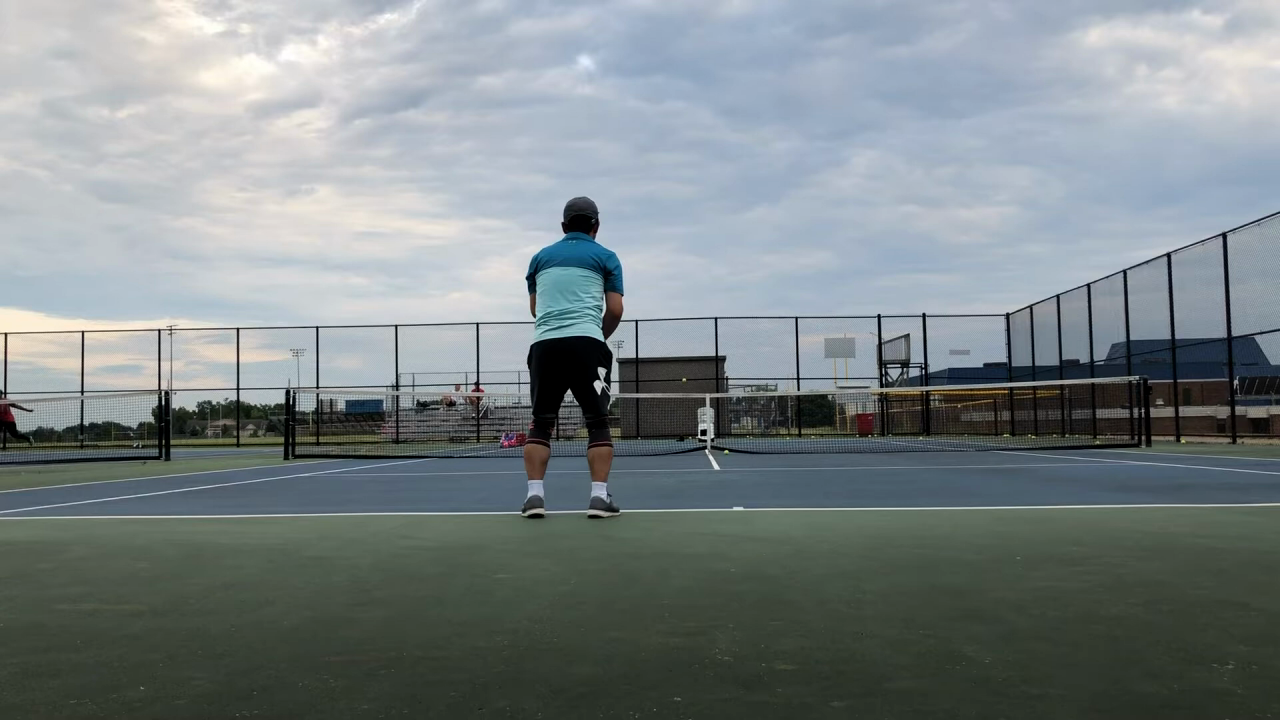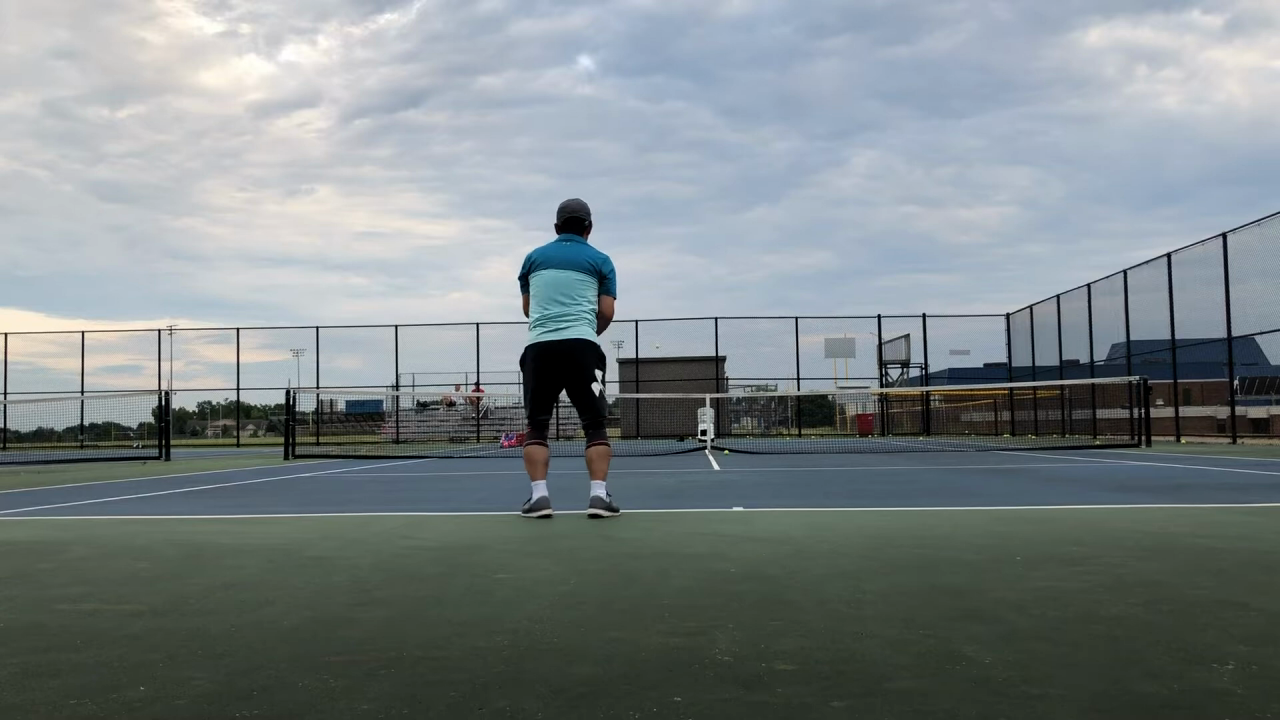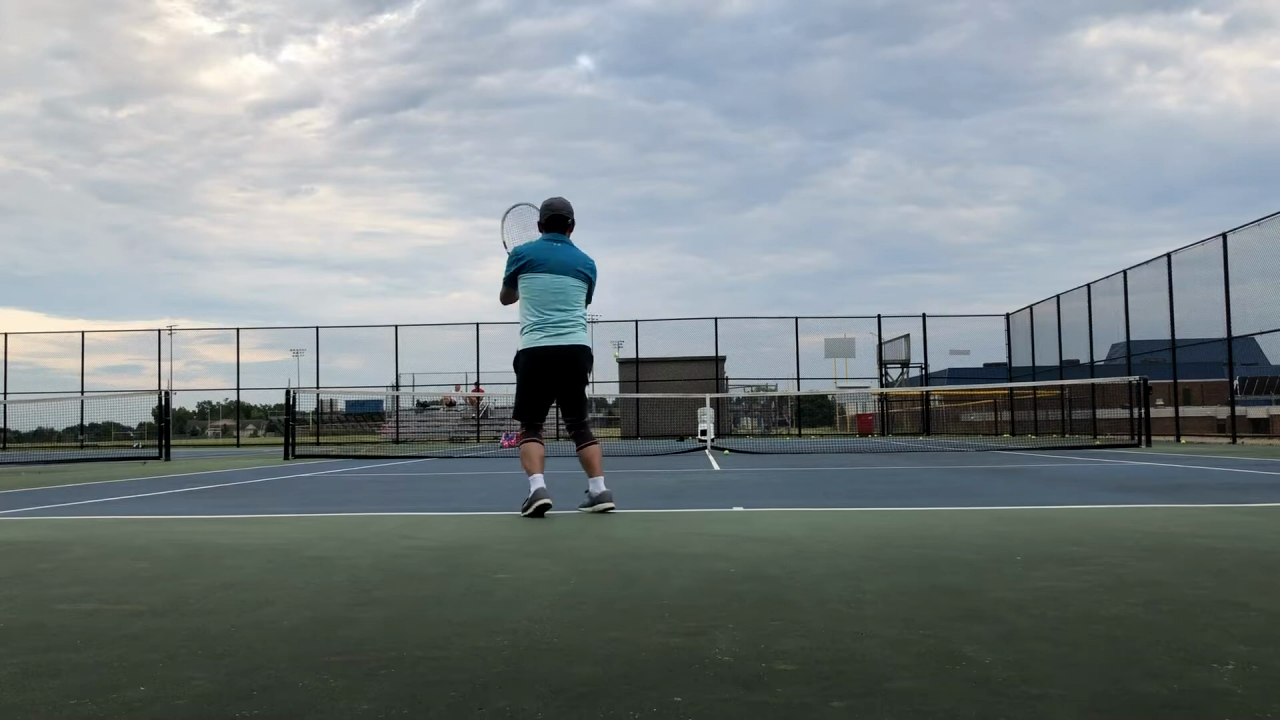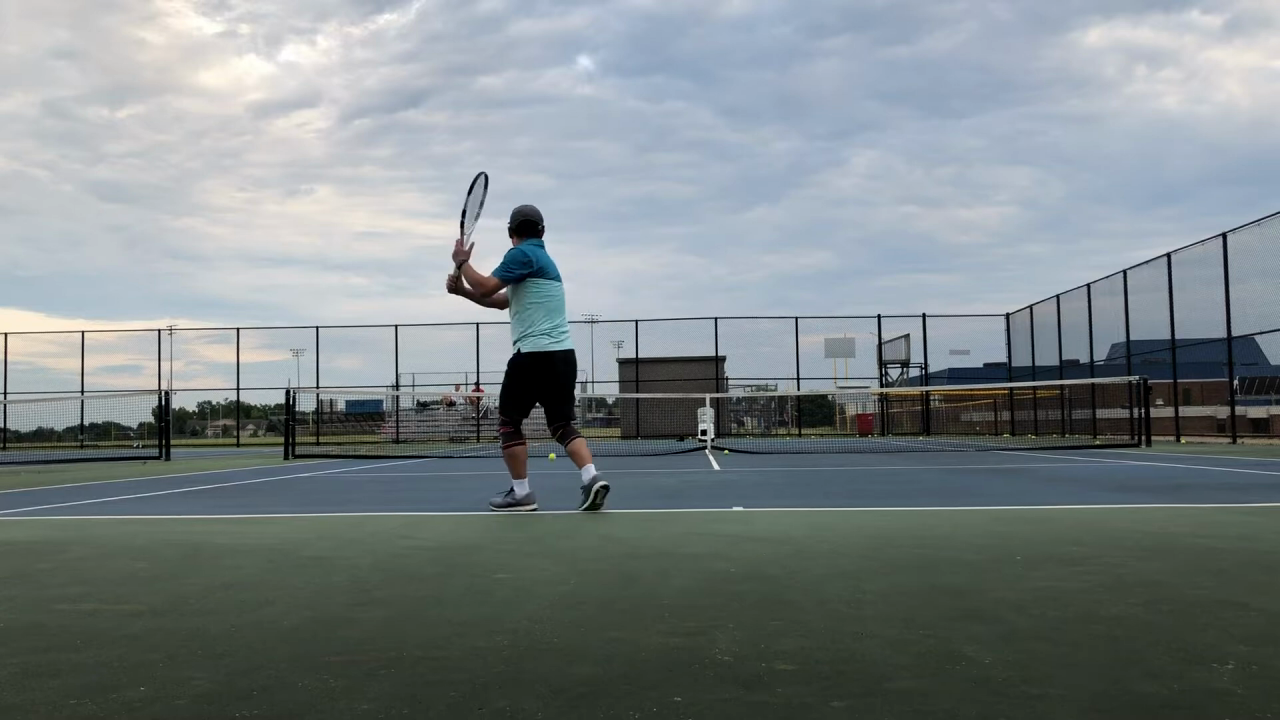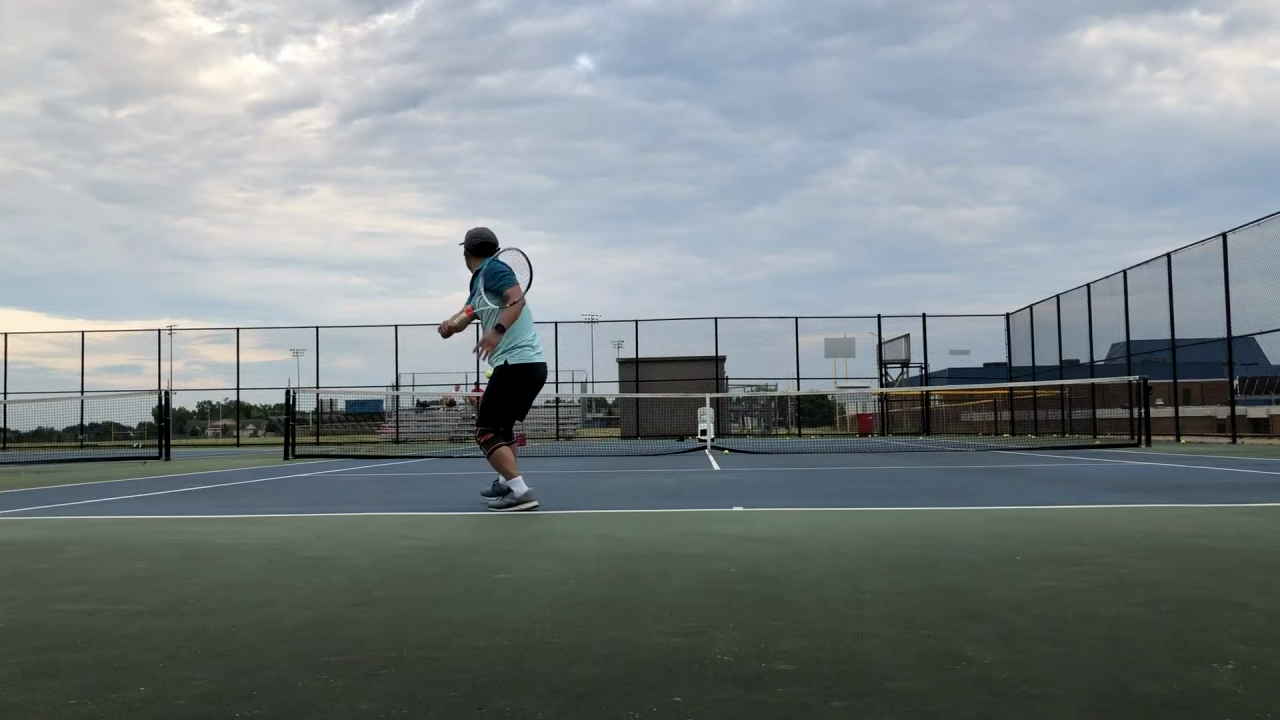
dt=0.3s
person 1, frame 1
left shoulder: (540, 257)
right shoulder: (605, 257)
right elbow: (615, 309)
right wrist: (601, 335)
left hip: (545, 346)
right hip: (586, 344)
left knee: (541, 423)
right knee: (597, 422)
left ankle: (535, 495)
right ankle: (599, 496)
person 1, frame 2
left shoulder: (533, 257)
right shoulder: (600, 260)
right elbow: (606, 313)
left hip: (539, 348)
right hip: (581, 347)
left knee: (537, 425)
right knee: (594, 423)
left ankle: (539, 495)
right ankle: (599, 494)
person 1, frame 3
left shoulder: (524, 252)
right shoulder: (586, 263)
left elbow: (506, 298)
left hip: (536, 352)
right hip: (576, 350)
left knee: (531, 428)
right knee: (578, 425)
left ankle: (537, 490)
right ankle: (599, 491)
person 1, frame 4
left shoulder: (521, 255)
right shoulder: (544, 260)
left elbow: (488, 287)
right elbow: (501, 300)
left wrist: (461, 262)
right wrist: (461, 289)
left hip: (534, 354)
right hip: (563, 354)
left knee: (509, 423)
right knee: (563, 425)
left ankle: (521, 493)
right ankle: (591, 477)
person 1, frame 5
left shoulder: (493, 269)
right shoulder: (480, 282)
left elbow: (516, 299)
right elbow: (465, 316)
left wrist: (496, 332)
right wrist: (450, 326)
left hip: (517, 365)
right hip: (530, 365)
left knee: (487, 431)
right knee: (501, 425)
left ankle: (519, 492)
right ankle: (507, 482)
